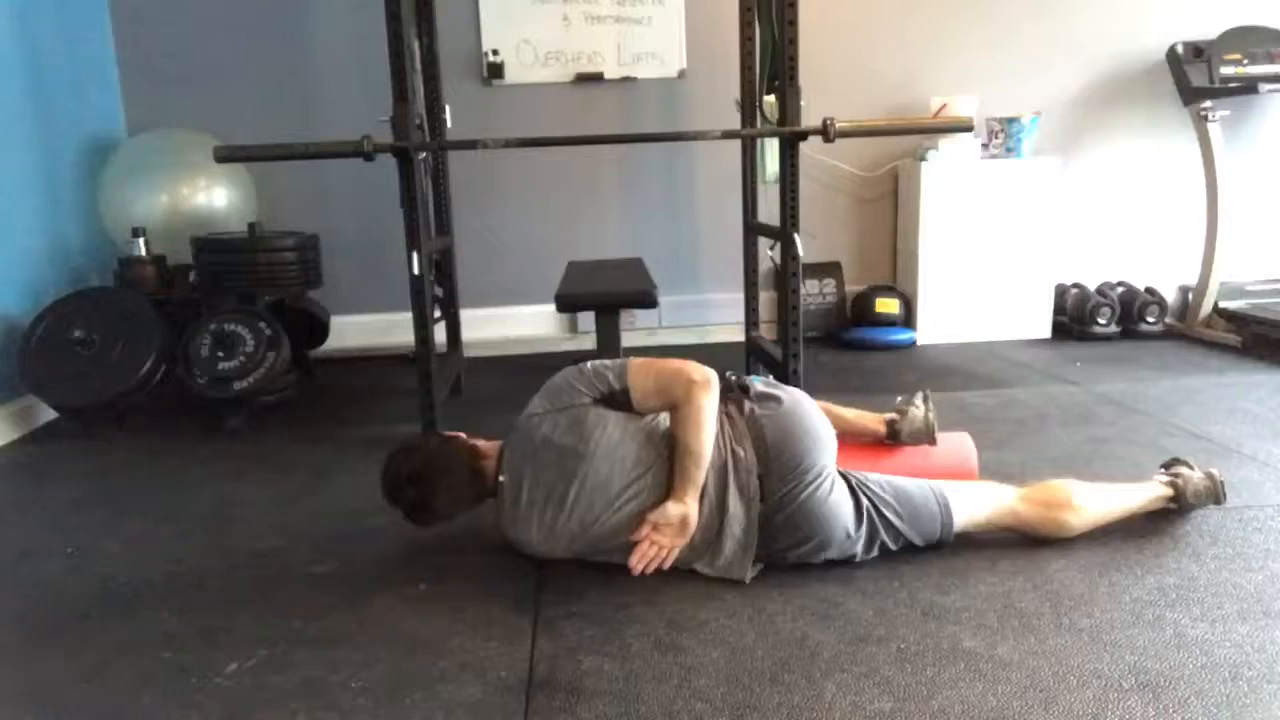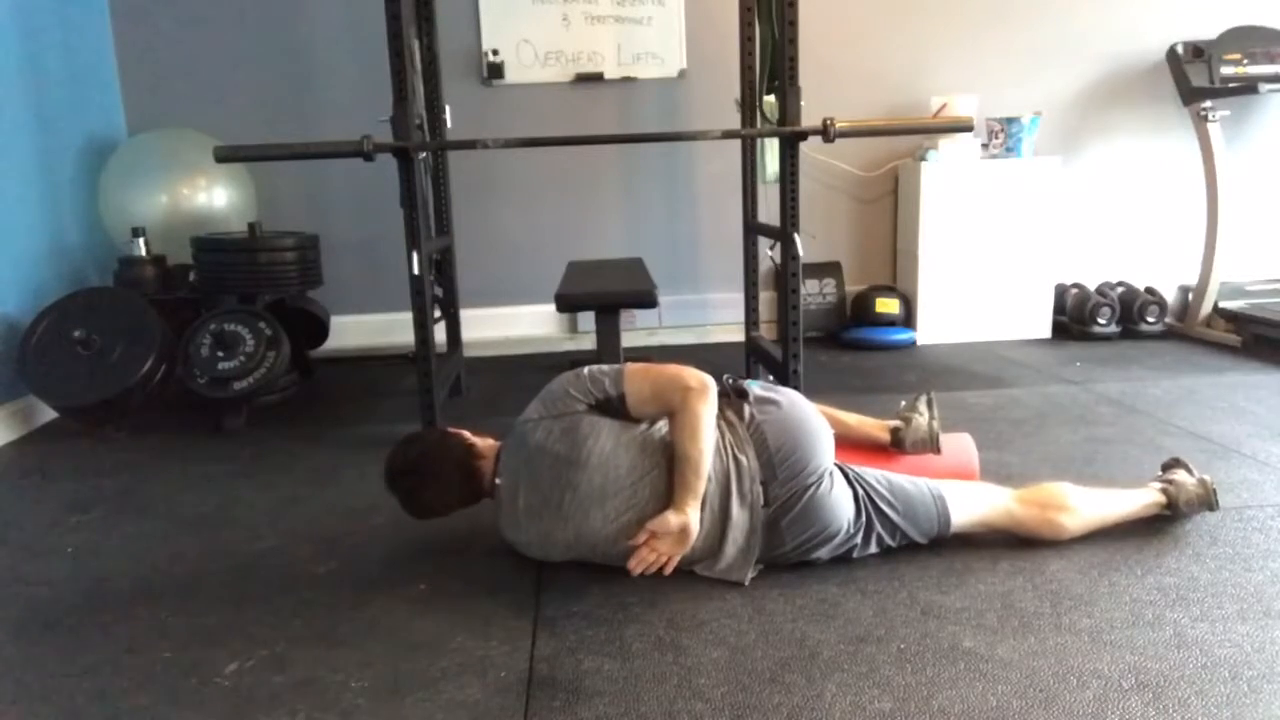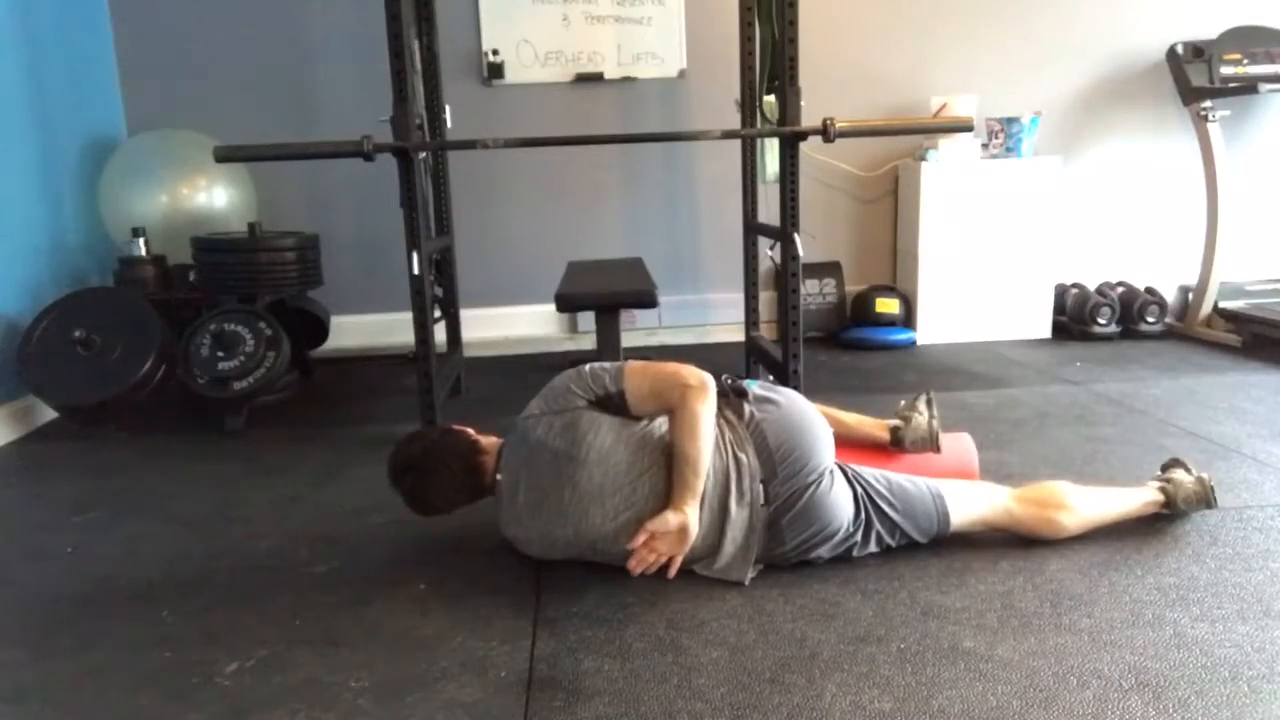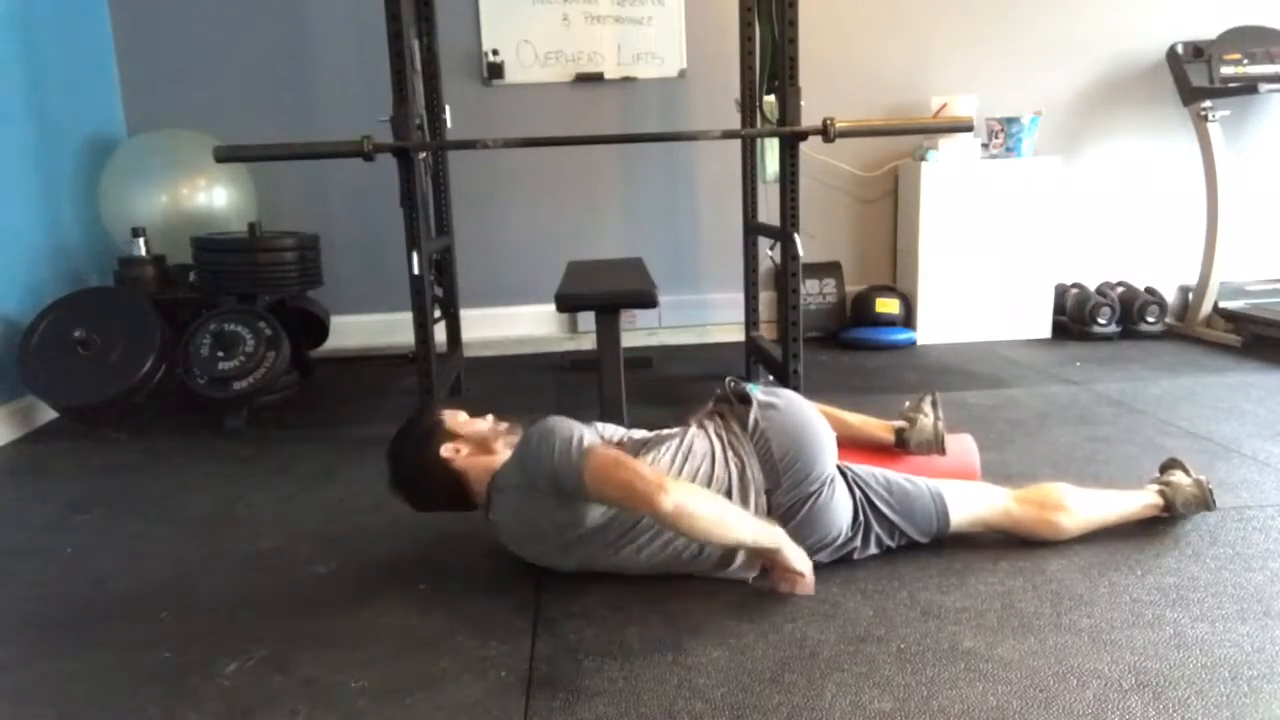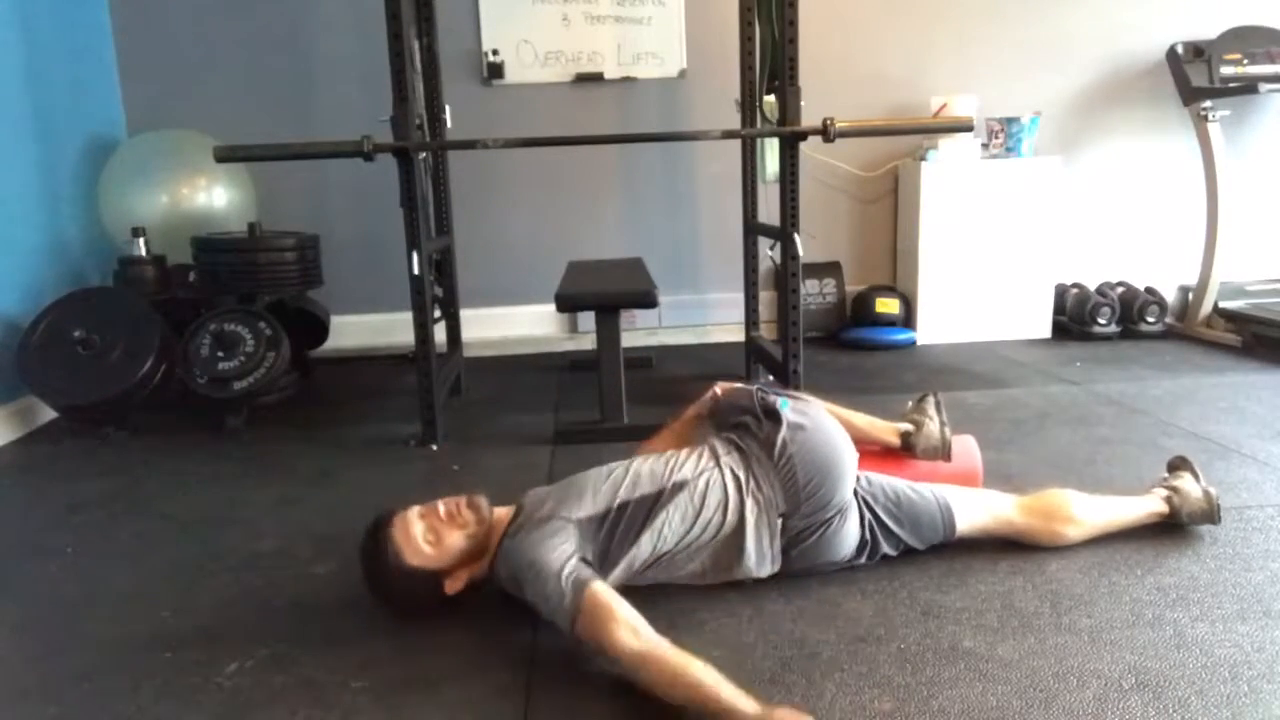
dt=1s
person 1, frame 1
left shoulder: (525, 532)
right shoulder: (555, 400)
right elbow: (696, 381)
right wrist: (685, 498)
left hip: (790, 519)
right hip: (770, 423)
left knee: (994, 507)
left ankle: (1167, 488)
person 1, frame 2
left shoulder: (522, 534)
right shoulder: (554, 404)
right elbow: (694, 388)
right wrist: (685, 505)
left hip: (790, 521)
right hip: (767, 423)
left knee: (1000, 508)
left ankle: (1161, 494)
person 1, frame 3
left shoulder: (523, 533)
right shoulder: (553, 403)
right elbow: (693, 386)
right wrist: (684, 506)
left hip: (784, 522)
right hip: (796, 490)
left ankle: (1157, 493)
person 1, frame 4
left shoulder: (514, 532)
right shoulder: (537, 446)
right elbow: (655, 494)
right wrist: (772, 540)
right hip: (805, 518)
left ankle: (925, 442)
person 1, frame 5
left shoulder: (529, 527)
right shoulder: (535, 562)
right elbow: (637, 650)
left wrist: (697, 411)
left hip: (783, 460)
right hip: (809, 529)
right knee: (1006, 513)
